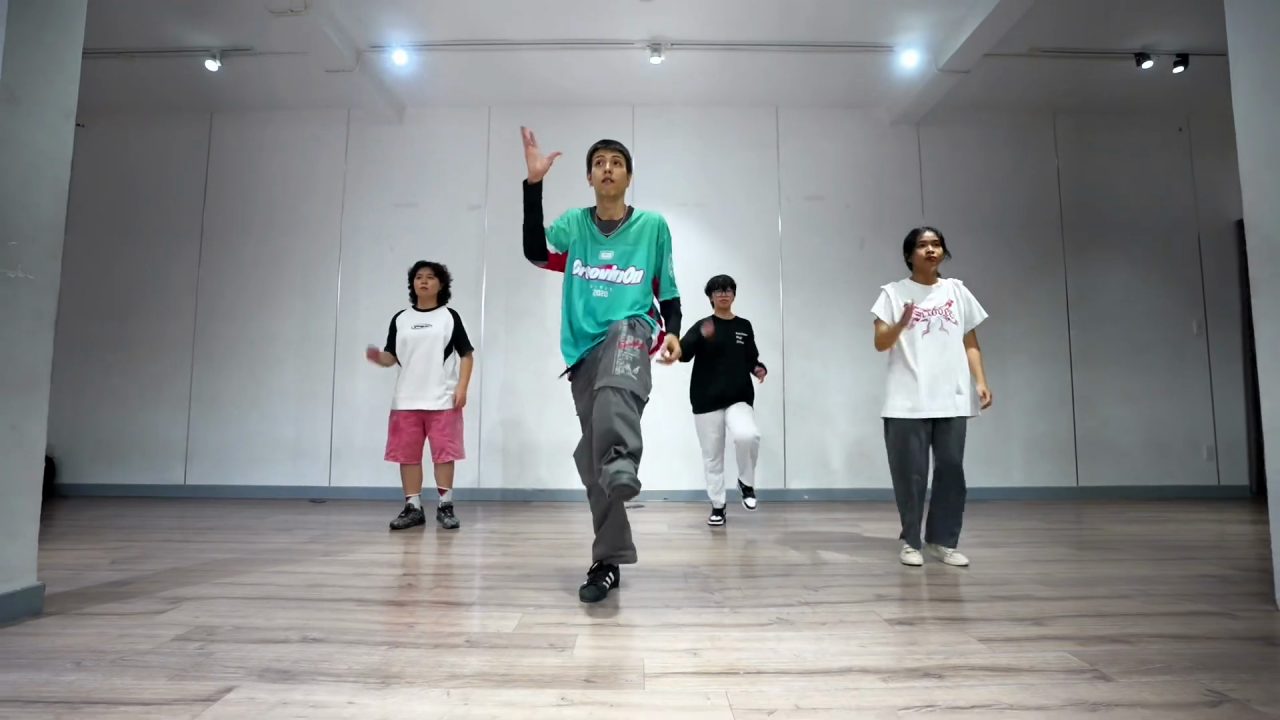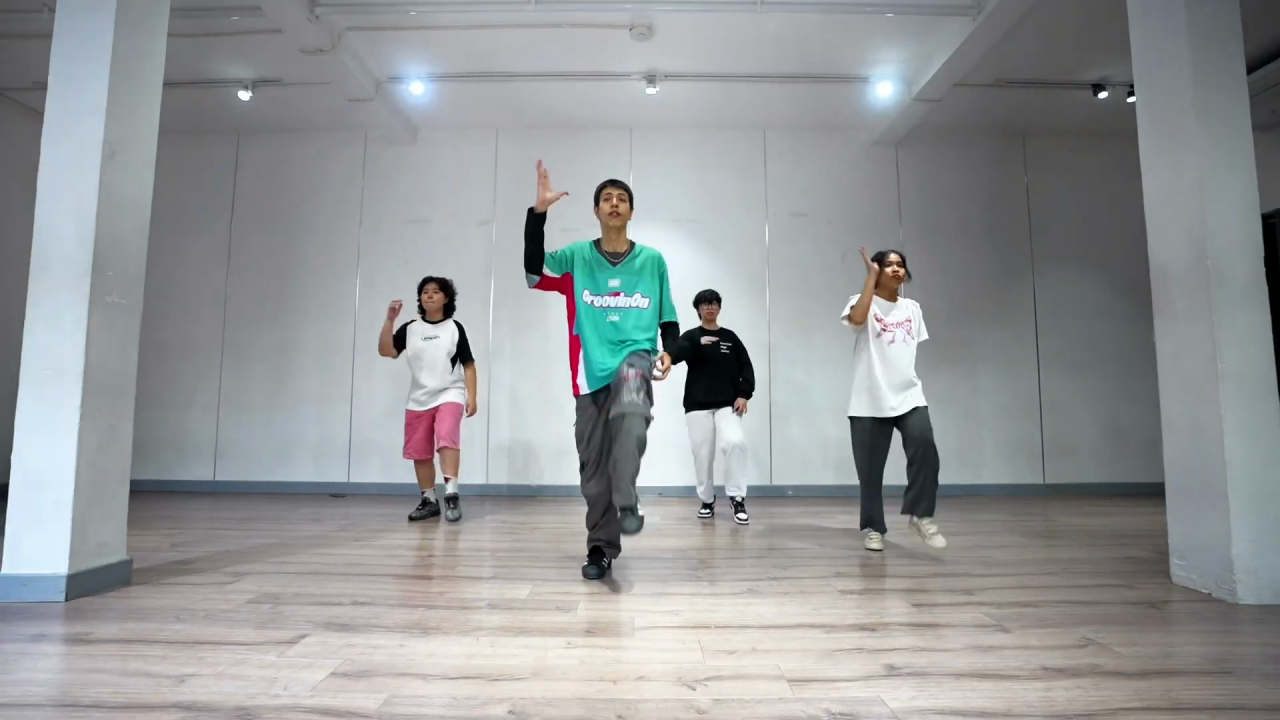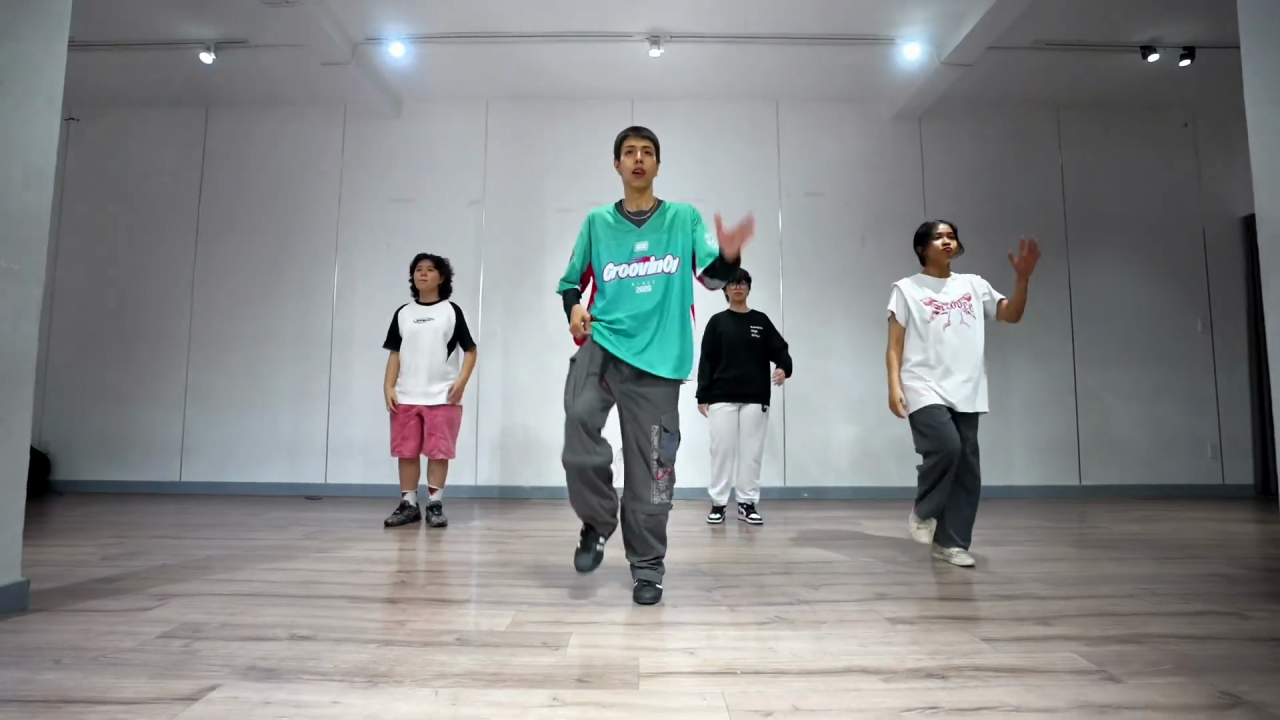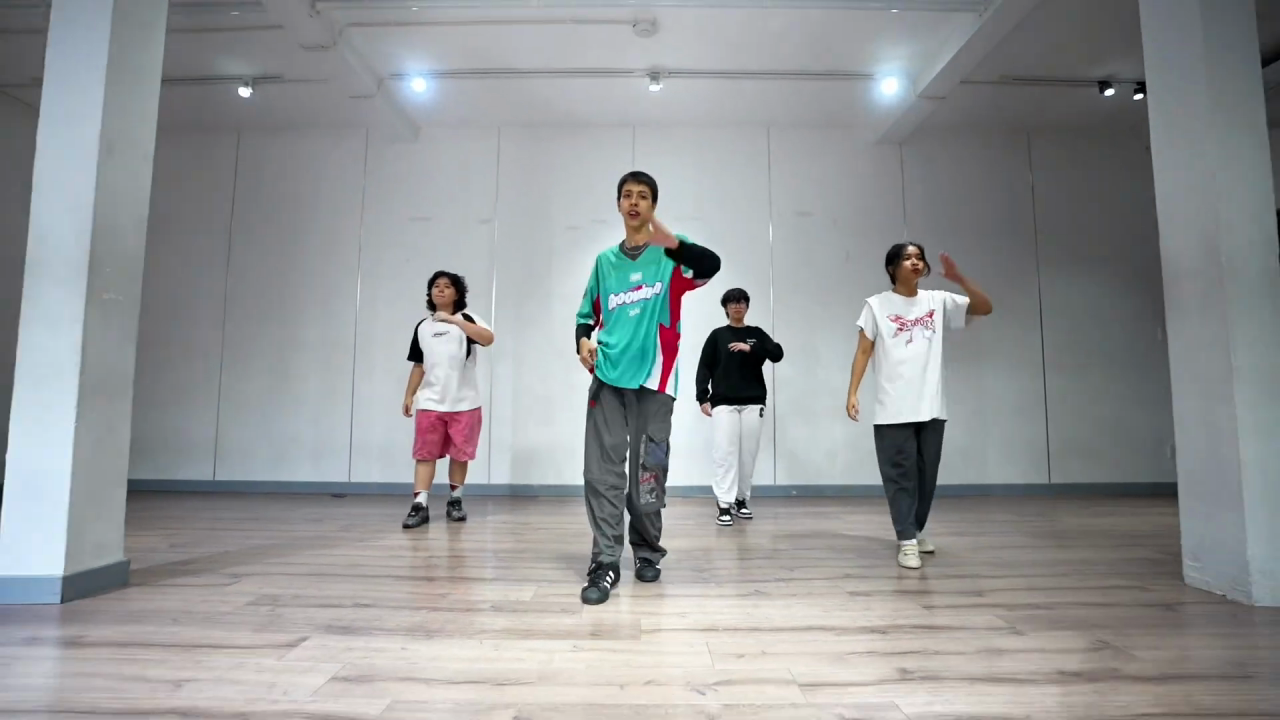
dt=1s
person 1, frame 1
left shoulder: (653, 226)
right shoulder: (572, 224)
left elbow: (668, 293)
right elbow: (536, 254)
left wrist: (673, 334)
right wrist: (533, 183)
left hip: (630, 331)
right hip: (583, 346)
left knee: (617, 375)
right knee: (593, 455)
left ankle: (622, 460)
right ankle: (608, 559)
person 1, frame 2
left shoulder: (652, 260)
right shoulder: (577, 256)
left elbow: (668, 320)
right elbow: (532, 272)
left wrist: (667, 351)
right wrist: (537, 211)
left hip: (634, 358)
right hip: (591, 372)
left knee: (629, 417)
right knee: (594, 463)
left ankle: (628, 504)
right ankle: (601, 546)
person 1, frame 3
left shoulder: (684, 218)
right shoulder: (597, 222)
left elbow: (711, 275)
right elbow: (570, 280)
left wrist: (728, 257)
right wrist: (574, 308)
left hip: (660, 354)
right hip: (605, 343)
left knee: (653, 463)
right knee: (580, 429)
left ankle: (647, 567)
right ankle: (596, 523)
person 1, frame 4
left shoulder: (671, 250)
right shoulder: (605, 259)
left elbow: (712, 265)
right elbow: (587, 312)
left wrist: (671, 244)
right wrist: (583, 338)
left hip: (652, 374)
right hip: (608, 372)
left knee: (648, 469)
right knee: (602, 468)
left ankle: (647, 551)
right ankle: (605, 562)
person 2, frame 1
left shoulder: (956, 291)
right shoulder: (893, 293)
left elbow: (970, 343)
right elbow: (880, 343)
left wrist: (981, 382)
right wrist: (900, 325)
left hip: (951, 398)
right hip: (907, 400)
left knee: (951, 467)
right knee: (910, 470)
left ankle: (941, 540)
right ankle: (911, 542)
person 2, frame 2
left shoulder: (912, 308)
right shoulder: (865, 301)
right elbow: (857, 318)
right wrist: (870, 276)
left hip: (908, 397)
right hip: (869, 401)
left knee: (924, 451)
right knee: (870, 468)
left ankle: (921, 516)
right ankle: (872, 529)
person 2, frame 3
left shoulder: (973, 284)
right shoulder: (907, 289)
left elbow: (1011, 314)
right elbow: (895, 344)
left wrist: (1023, 277)
right wrist: (894, 386)
left hip: (966, 393)
right hip: (925, 390)
left knee: (966, 470)
right knee: (945, 449)
left ankle: (951, 542)
right ankle: (923, 512)
person 2, frame 4
left shoulder: (939, 301)
right shoulder: (877, 305)
left elbow: (985, 308)
right elbow: (864, 351)
left wrist: (959, 279)
right wrist: (852, 392)
left hip: (930, 404)
right hip: (893, 405)
left knee: (926, 472)
right knee: (900, 472)
left ankle: (914, 530)
right ankle: (907, 539)
person 3, frame 1
left shoulder: (450, 317)
right shoulder: (400, 319)
left elbow: (466, 355)
right elbow: (391, 357)
left wrist: (462, 388)
right wrist: (378, 357)
left hip: (443, 399)
right hip: (407, 401)
left knee: (444, 453)
right knee: (407, 455)
left ankle: (445, 506)
right ankle: (412, 508)
person 3, frame 2
left shoulder: (455, 328)
right shoulder: (409, 329)
left elbow: (468, 365)
right elbow: (386, 351)
left wrist: (472, 396)
right wrist: (390, 320)
left hip: (449, 396)
right hip: (419, 402)
left knee: (447, 441)
right knee: (420, 454)
left ankle: (451, 496)
right ankle: (429, 501)
person 3, frame 3
left shoulder: (452, 311)
right shoulder: (402, 313)
left elbow: (470, 351)
right elbow: (395, 354)
left wrist: (461, 382)
right wrist: (388, 388)
left hip: (442, 396)
right hip: (406, 395)
left knee: (439, 451)
right knee: (406, 451)
left ankle: (435, 505)
right ankle: (409, 504)
person 3, frame 4
left shoulder: (466, 320)
right shoulder: (422, 327)
left elbow: (488, 338)
right elbow: (418, 365)
left wrist: (453, 320)
right wrist: (408, 395)
left hip: (464, 402)
right hip: (430, 402)
left knee: (460, 453)
right knee: (425, 453)
left ankle: (455, 501)
right ankle: (420, 505)
person 4, frame 1
left shoulder: (744, 326)
right shoulder: (701, 327)
left elbow: (751, 358)
right elbow: (683, 354)
left wrist: (759, 368)
right wrist: (700, 335)
left hip: (738, 399)
right hip: (707, 401)
left knee: (747, 436)
right knee: (712, 456)
left ankle: (746, 482)
right ankle: (718, 506)
person 4, frame 2
left shoulder: (730, 337)
right shoulder: (691, 337)
left elbow: (746, 366)
right elbow: (674, 356)
left wrist: (745, 394)
right wrist: (698, 343)
left hip: (727, 404)
right hip: (698, 405)
left knee: (735, 444)
right knee: (702, 456)
left ankle: (737, 500)
right ankle: (707, 500)
person 4, frame 3
left shoulder: (761, 321)
right shoulder: (717, 321)
left elbow: (779, 350)
right elbow: (706, 361)
left wrist: (784, 369)
right wrist: (703, 396)
left hip: (756, 398)
right hip: (722, 397)
left knee: (752, 453)
right knee: (722, 451)
left ankle: (747, 503)
right ankle: (718, 503)
person 4, frame 4
left shoulder: (757, 334)
right shoulder: (717, 335)
left elbow: (777, 354)
right elbow: (704, 368)
left wrist: (751, 348)
right wrist: (703, 397)
left hip: (753, 403)
right hip: (724, 402)
left knee: (748, 454)
right knee: (725, 453)
left ankle: (740, 499)
right ankle: (724, 505)
